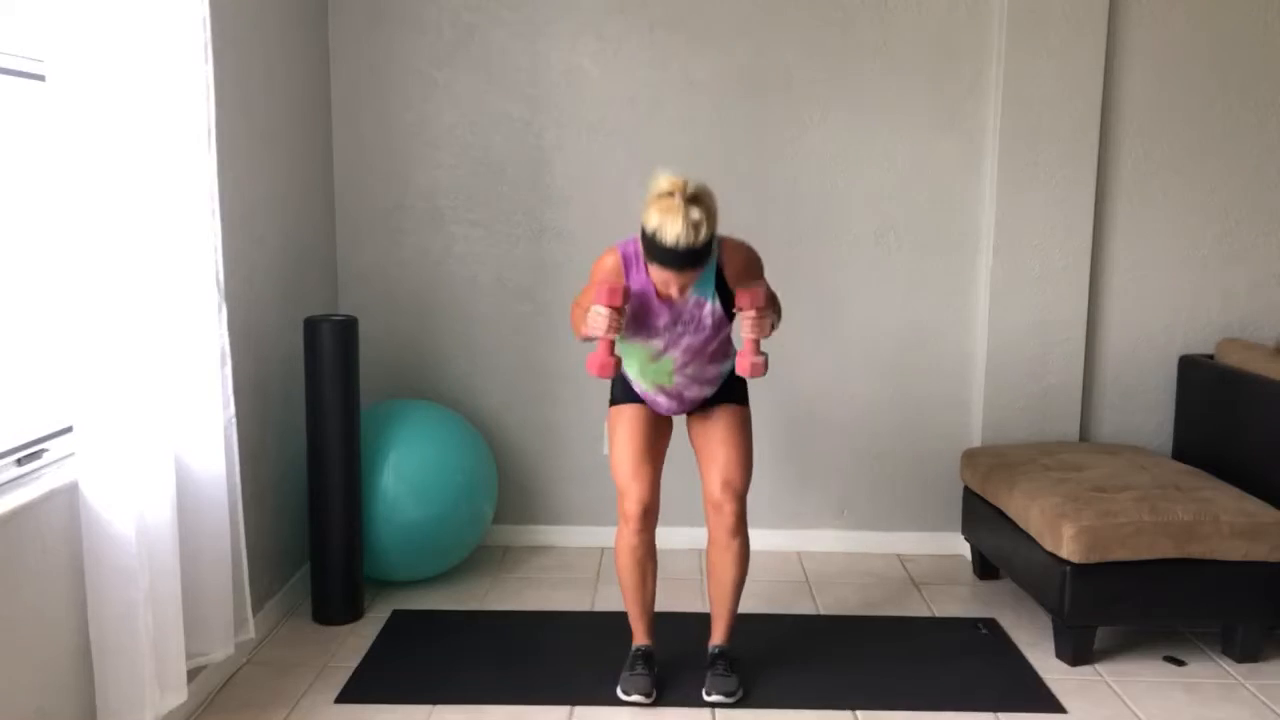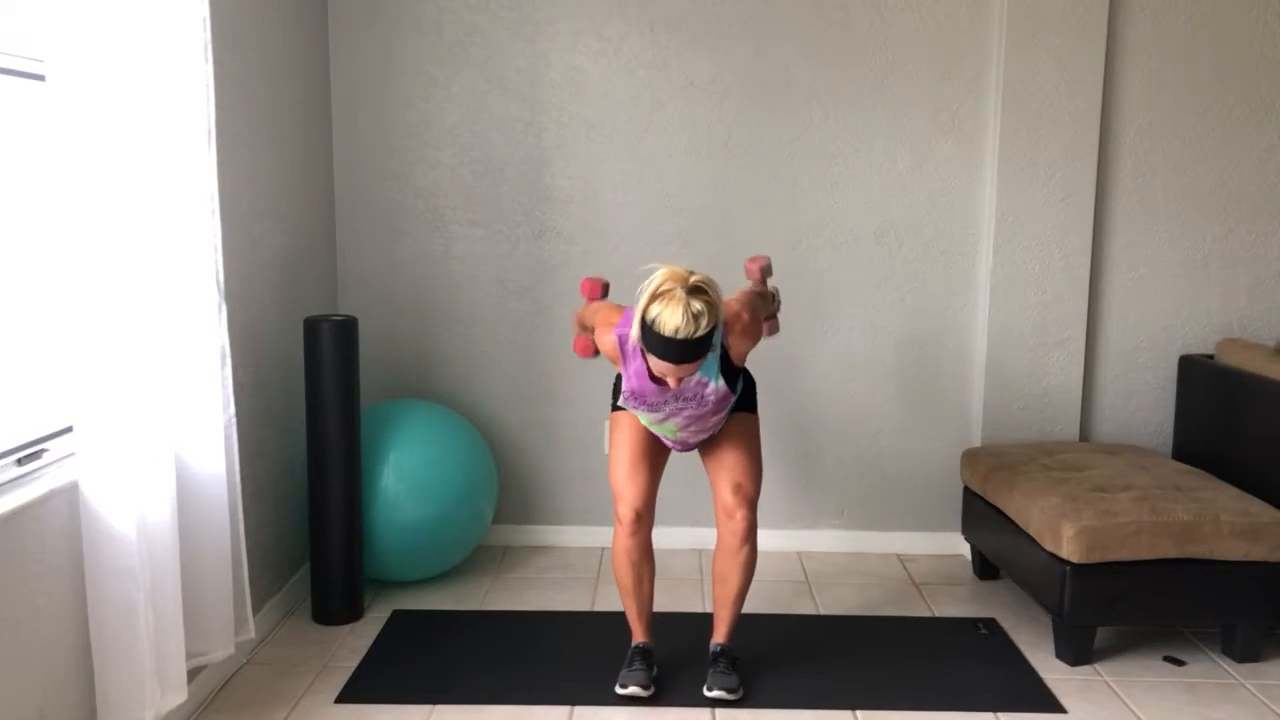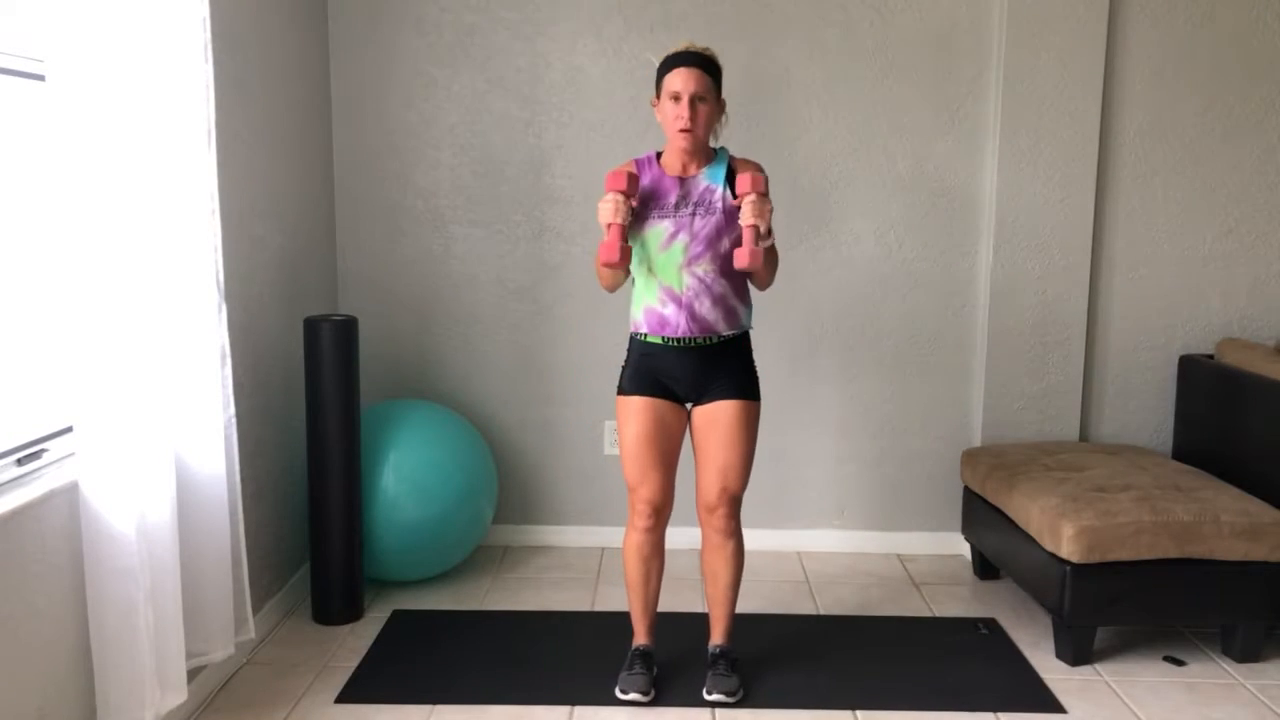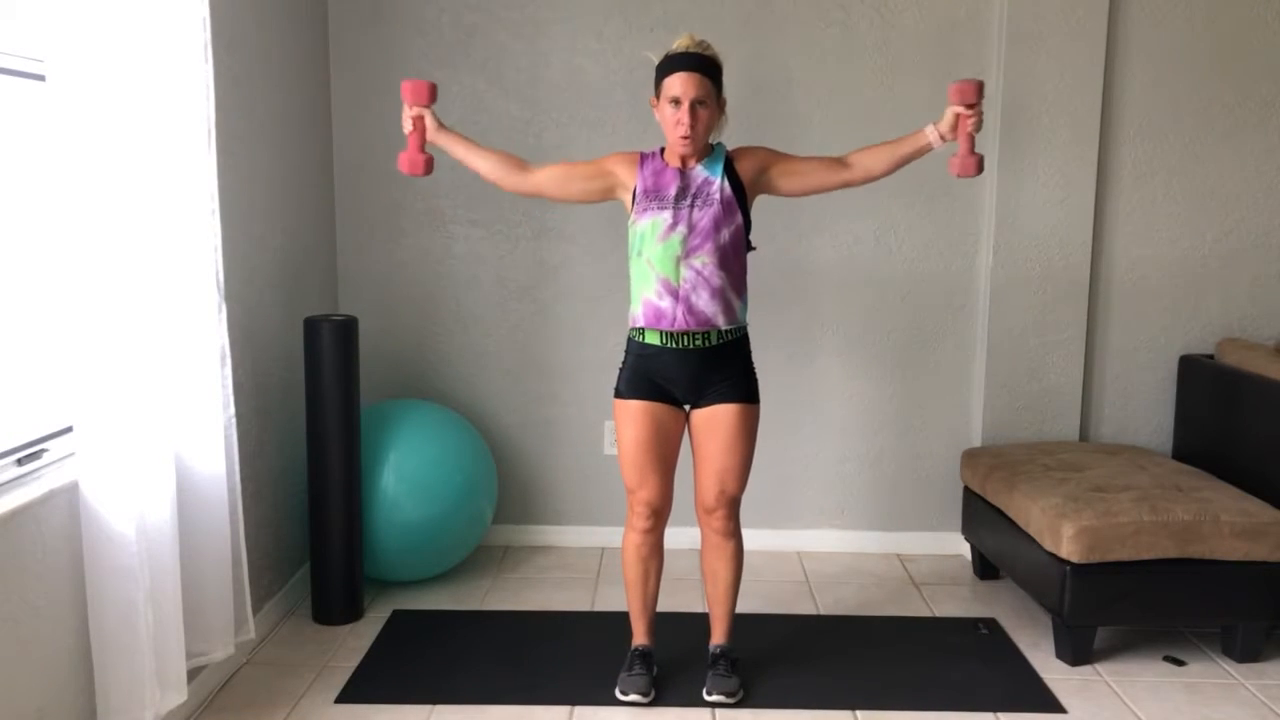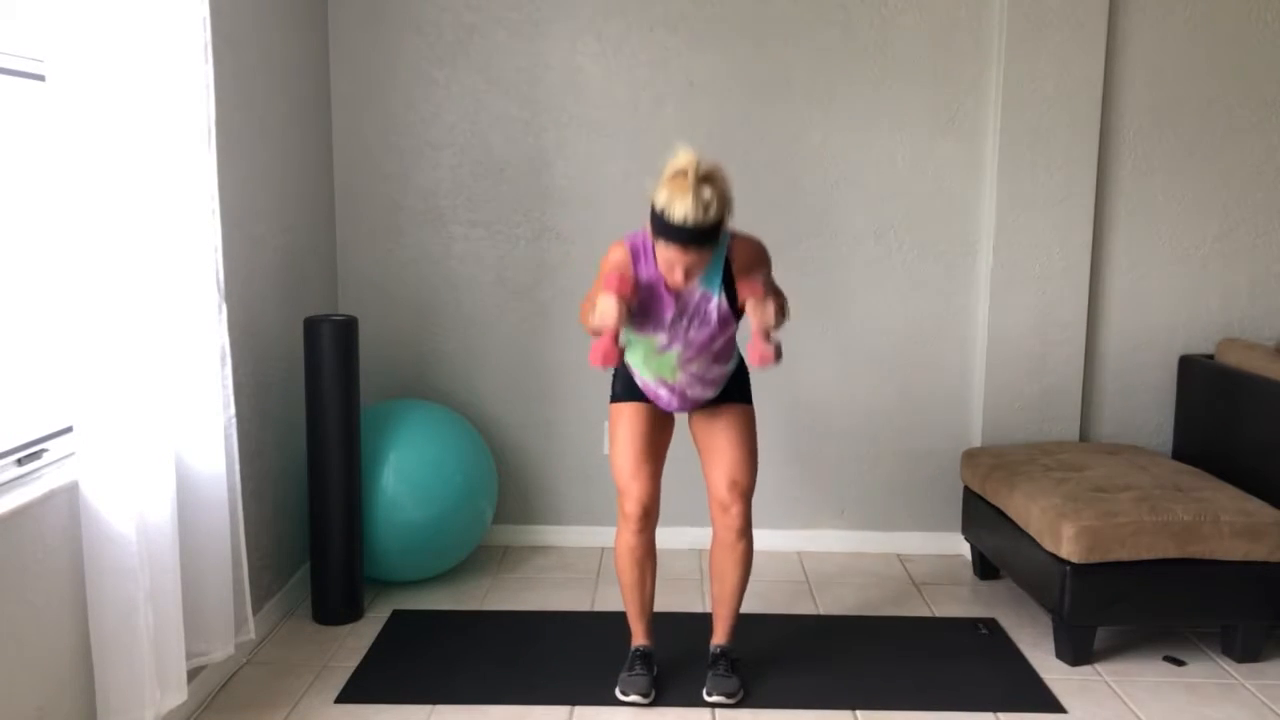
dt=1s
person 1, frame 1
left shoulder: (737, 260)
right shoulder: (615, 265)
left elbow: (769, 303)
right elbow: (580, 315)
left wrist: (766, 322)
right wrist: (592, 323)
left hip: (717, 389)
right hip: (639, 388)
left knee: (728, 507)
right knee: (635, 510)
left ankle: (719, 648)
right ankle: (641, 648)
person 1, frame 2
left shoulder: (737, 327)
right shoulder: (615, 333)
left elbow: (762, 299)
right elbow: (586, 313)
left wrist: (766, 295)
right wrist: (581, 329)
left hip: (726, 408)
right hip: (641, 410)
left knee: (738, 516)
right knee: (631, 516)
left ankle: (721, 647)
right ankle: (641, 646)
person 1, frame 3
left shoulder: (743, 176)
right shoulder: (633, 178)
left elbow: (762, 280)
right elbow: (609, 281)
left wrist: (760, 234)
right wrist: (609, 230)
left hip: (725, 362)
right hip: (650, 360)
left knee: (720, 509)
right knee: (647, 509)
left ankle: (720, 649)
right ankle: (641, 647)
person 1, frame 4
left shoulder: (746, 168)
right shoulder: (628, 171)
left elbow: (848, 168)
right elbow: (525, 177)
left wrist: (928, 137)
right wrist: (445, 138)
left hip: (723, 362)
right hip: (648, 361)
left knee: (720, 512)
right knee: (645, 511)
left ankle: (720, 649)
right ankle: (641, 648)
person 1, frame 5
left shoulder: (745, 254)
right shoulder: (624, 257)
left elbow: (772, 299)
right elbow: (590, 313)
left wrist: (770, 312)
right wrist: (601, 317)
left hip: (721, 388)
right hip: (640, 387)
left knee: (733, 509)
right knee: (636, 510)
left ankle: (721, 648)
right ankle: (640, 647)
